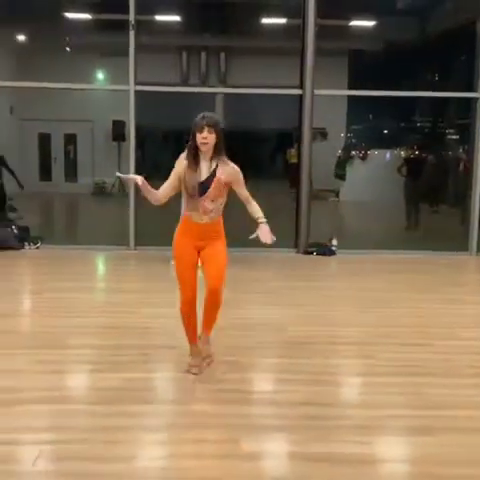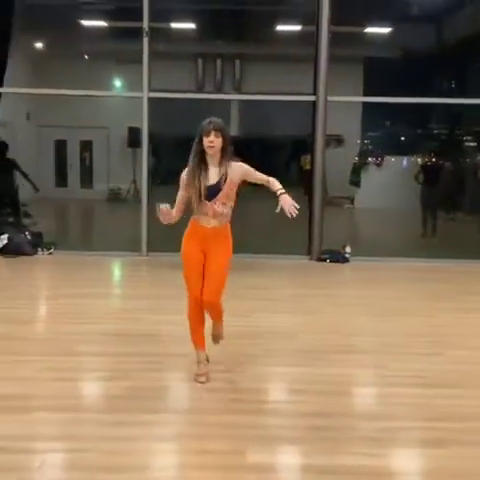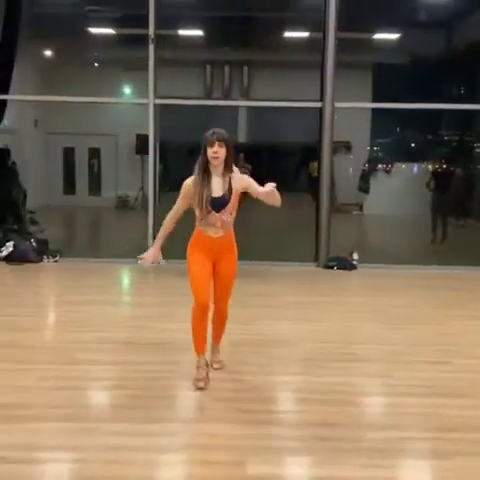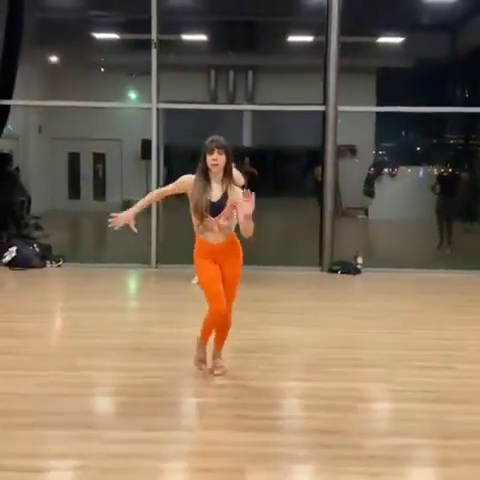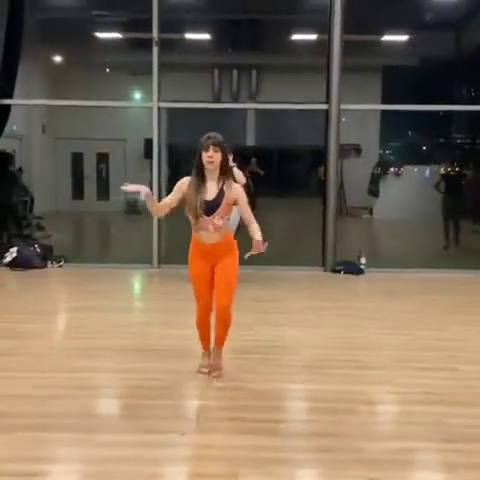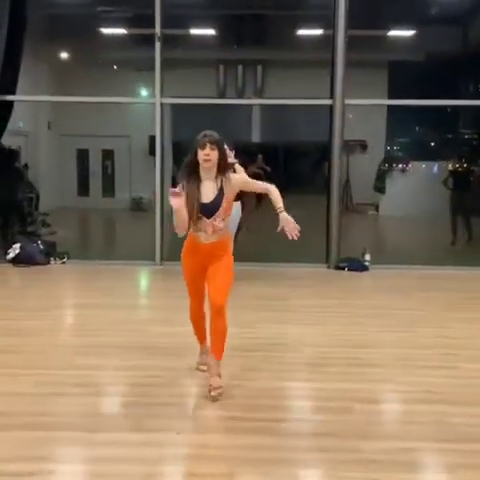
dt=0.2s
person 1, frame 1
left shoulder: (228, 169)
right shoulder: (184, 163)
left elbow: (248, 200)
right elbow: (159, 199)
left wrist: (262, 223)
right wrist: (142, 184)
left hip: (214, 236)
right hip: (186, 234)
left knee: (214, 288)
right knee: (188, 296)
left ankle: (206, 338)
right ankle: (194, 350)
person 1, frame 2
left shoulder: (236, 170)
right shoulder: (190, 173)
left elbow: (269, 180)
right elbow: (178, 212)
left wrist: (283, 195)
right wrist: (167, 215)
left hip: (220, 239)
right hip: (193, 238)
left knee: (210, 298)
right knee: (194, 298)
left ankle: (217, 322)
right ankle: (201, 358)
person 1, frame 3
left shoulder: (238, 180)
right shoulder: (192, 183)
left elbow: (274, 201)
right elbow: (173, 216)
left wrist: (269, 191)
right wrist: (155, 247)
left hip: (226, 248)
right hip: (200, 247)
left knee: (221, 305)
right knee: (201, 302)
left ankle: (215, 349)
right ankle: (200, 362)
person 1, frame 4
left shoulder: (235, 193)
right shoulder: (192, 182)
left elbow: (247, 233)
right elbow: (158, 194)
left wrist: (247, 216)
right wrist: (130, 212)
left hip: (231, 252)
right hip: (204, 254)
left knee: (227, 310)
right knee: (218, 308)
left ankle: (217, 353)
right ankle: (202, 343)
person 1, frame 5
left shoulder: (233, 188)
right shoulder: (188, 184)
left elbow: (251, 220)
right elbow: (160, 211)
left wrist: (257, 239)
right wrist: (147, 195)
left hip: (226, 252)
right hip: (199, 252)
left knee: (224, 308)
right knee: (204, 309)
left ankle: (218, 352)
right ankle: (205, 352)
person 1, frame 6
left shoulder: (232, 181)
right shoulder: (187, 186)
left elbow: (270, 188)
right elbow: (181, 230)
left wrist: (283, 214)
right wrist: (178, 207)
left hip: (220, 253)
right hip: (193, 253)
left knee: (218, 305)
right knee: (196, 306)
left ankle: (216, 371)
right ankle: (204, 349)
